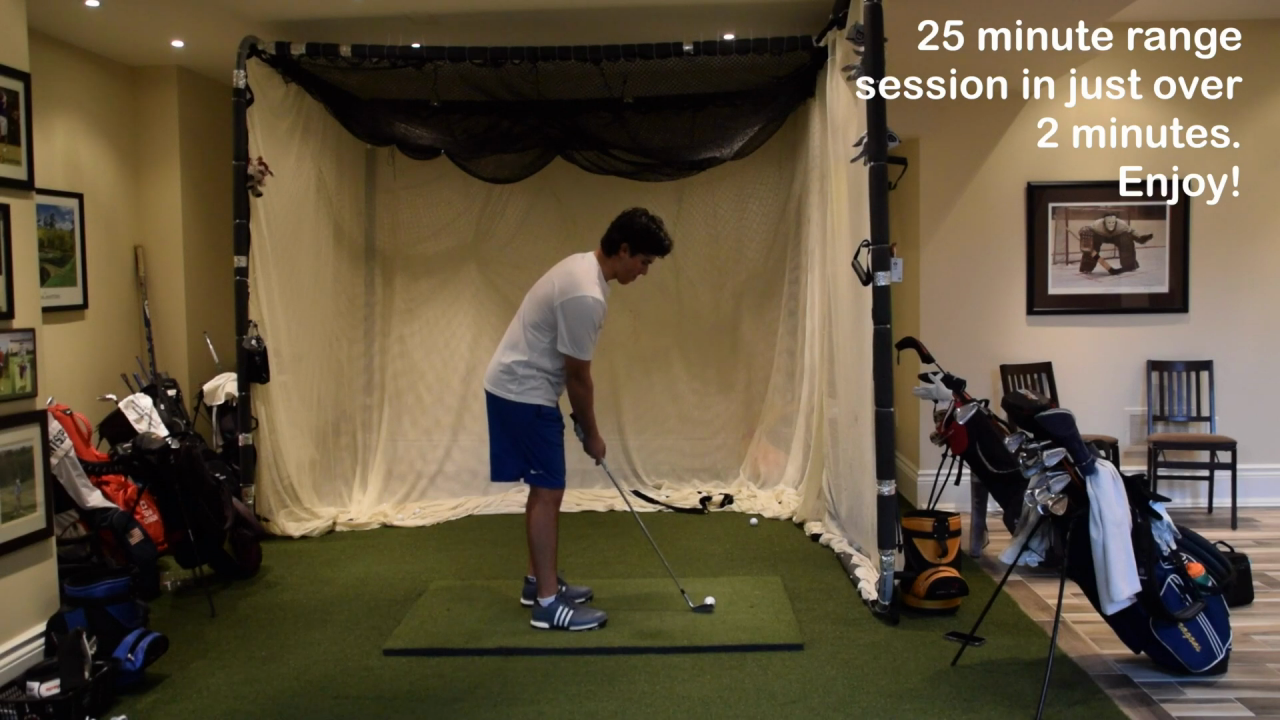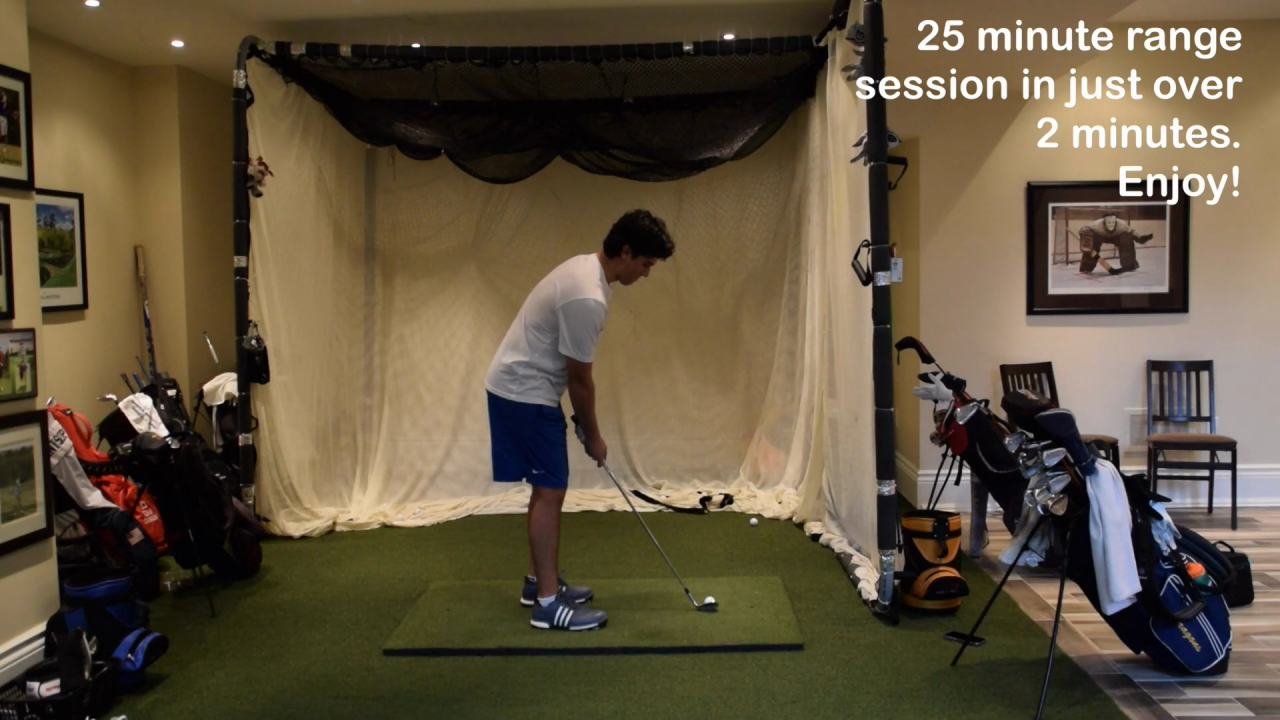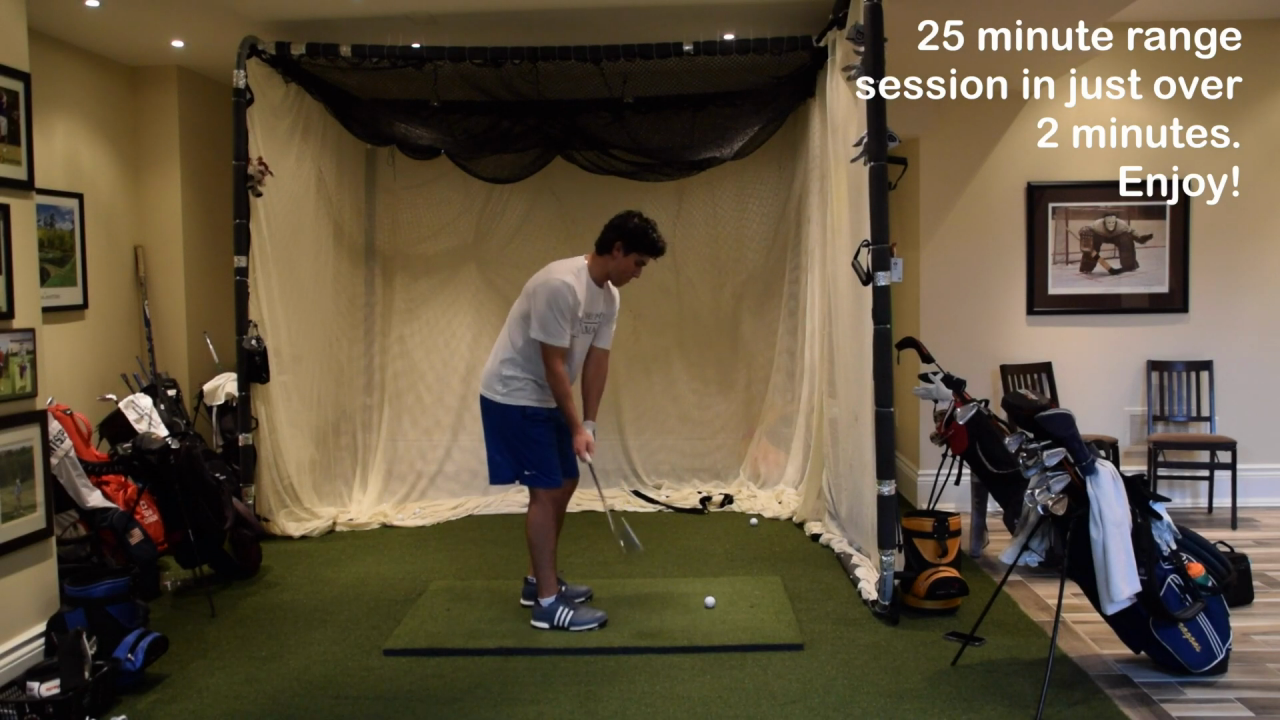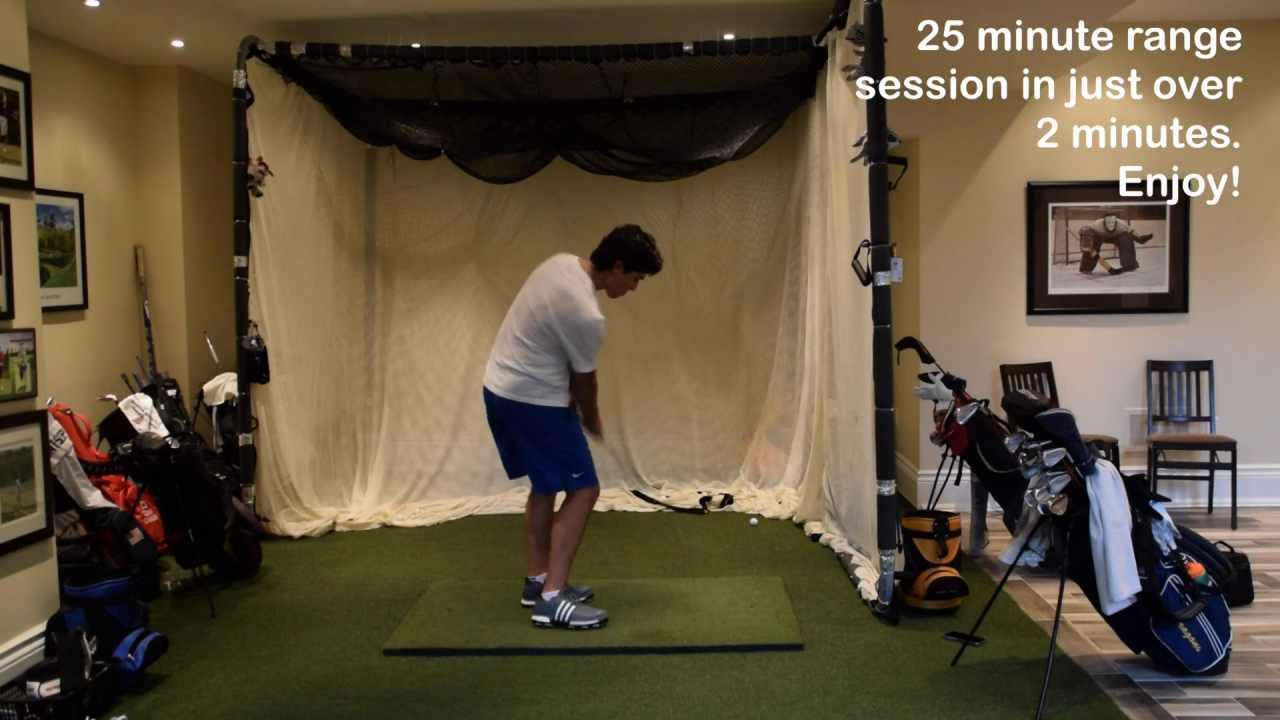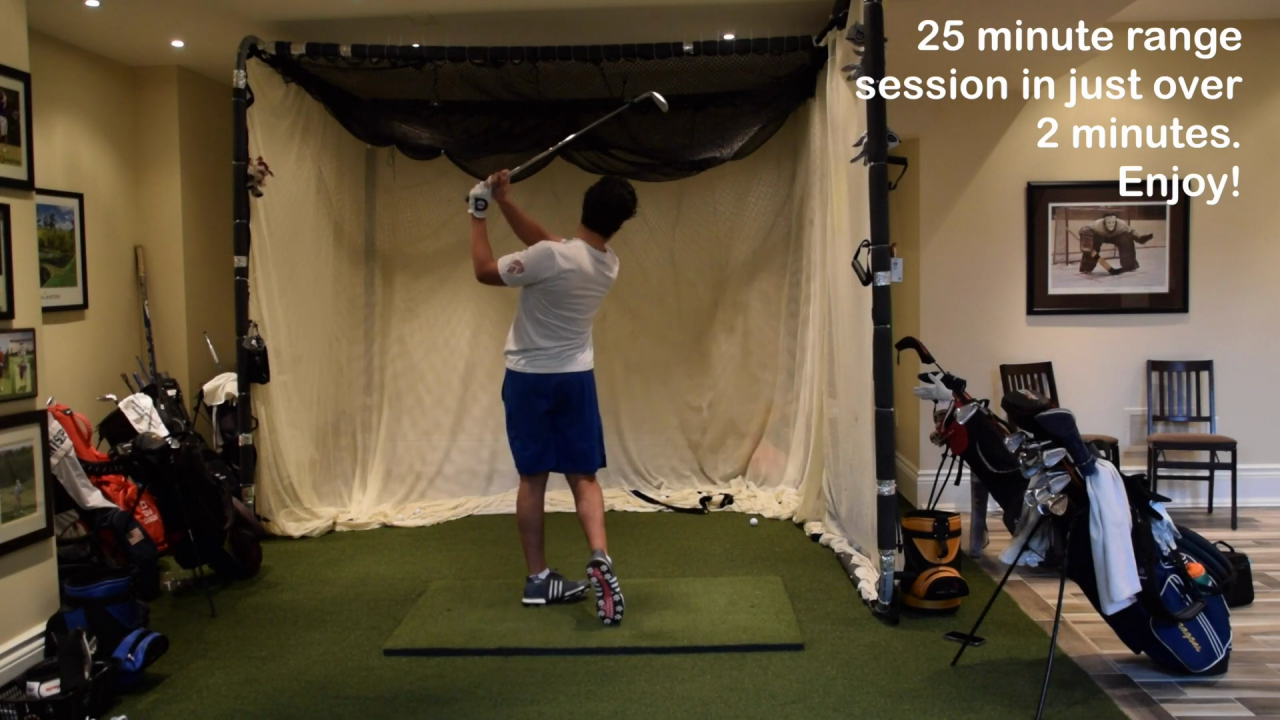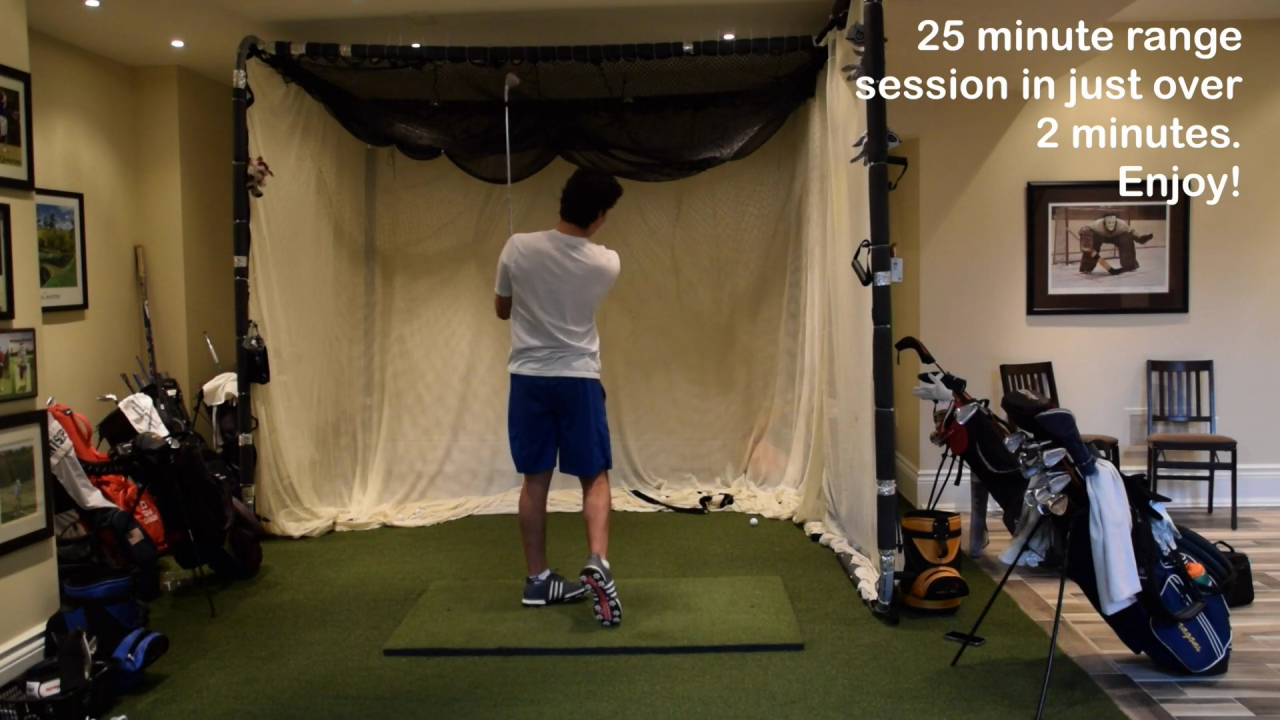
dt=0.7s
person 1, frame 1
left shoulder: (583, 266)
right shoulder: (586, 296)
right elbow: (577, 375)
left wrist: (583, 424)
right wrist: (591, 434)
left hip: (521, 387)
right hip: (524, 393)
left knee: (544, 489)
right knee: (548, 492)
left ankle: (538, 580)
right ankle: (547, 602)
person 1, frame 2
left shoulder: (586, 267)
right shoulder: (588, 298)
right elbow: (579, 377)
left wrist: (585, 425)
right wrist: (593, 435)
left hip: (525, 387)
right hip: (525, 393)
left knee: (547, 488)
right knee: (550, 491)
left ankle: (538, 579)
right ankle: (548, 602)
person 1, frame 3
left shoulder: (609, 297)
right shoulder: (562, 285)
left elbow: (597, 363)
right elbow: (553, 365)
left wrist: (588, 423)
right wrist: (576, 427)
left hip: (542, 398)
right hip: (514, 396)
left knee: (563, 485)
right knee: (547, 491)
left ankle: (539, 580)
right ankle: (548, 602)
person 1, frame 4
left shoulder: (561, 262)
right shoulder: (587, 318)
right elbow: (583, 383)
right wrist: (593, 420)
left hip: (499, 389)
right hip: (536, 402)
left knee: (547, 485)
right knee: (583, 490)
left ankle: (539, 580)
right ankle: (552, 599)
person 1, frame 5
left shoulder: (551, 258)
right shoulder: (609, 265)
left elbow: (485, 272)
left wrist: (478, 213)
right wrist: (504, 201)
left hip: (528, 378)
right hip: (576, 378)
left knee: (532, 477)
right knee: (583, 476)
left ankle: (537, 579)
right ankle: (600, 556)
person 1, frame 6
left shoulder: (518, 249)
right shoulder: (607, 264)
left elbow: (502, 310)
left hip: (528, 378)
right hip: (579, 379)
left knee: (535, 479)
right knee: (594, 476)
left ankle: (537, 579)
right ankle: (598, 562)
